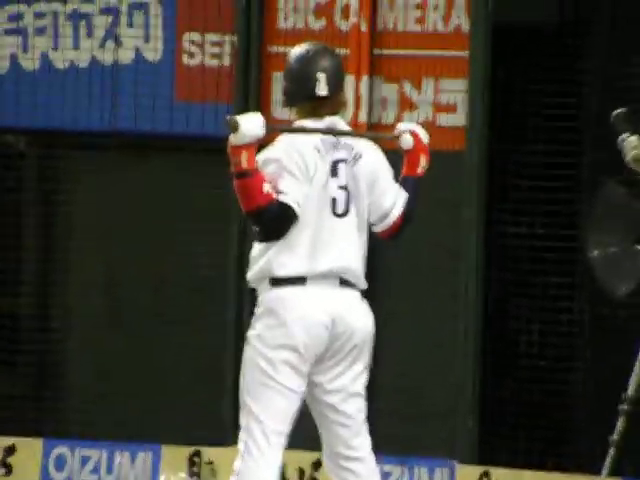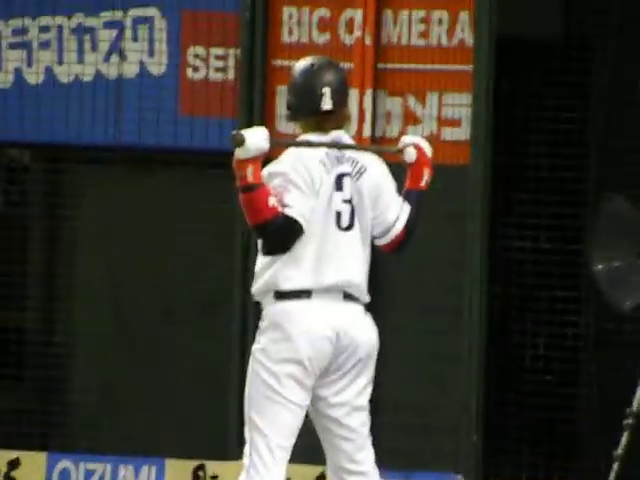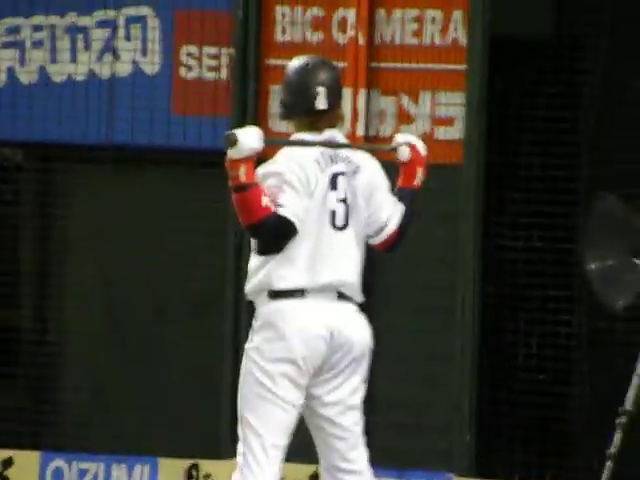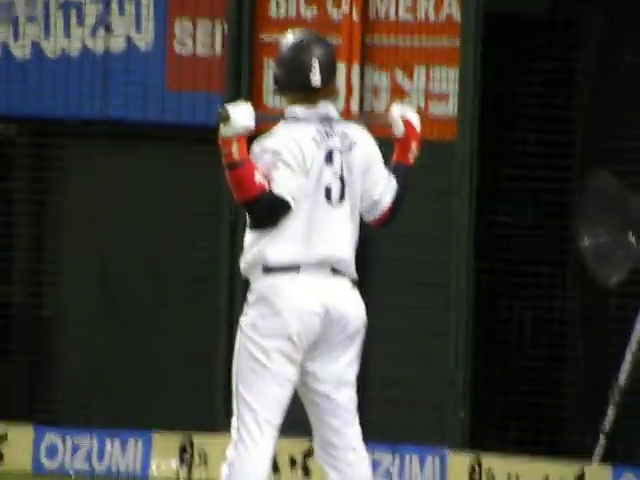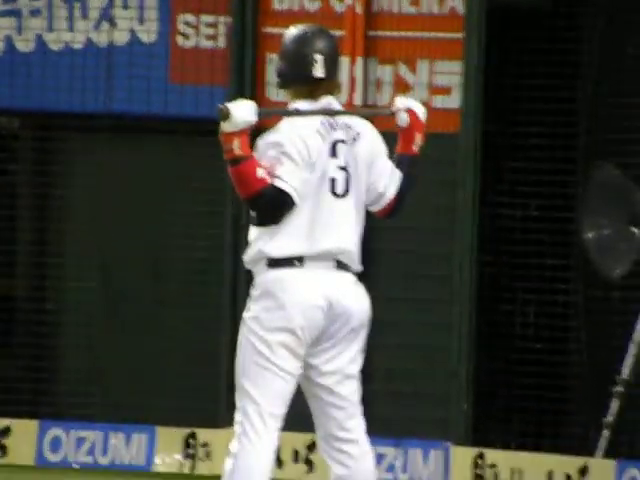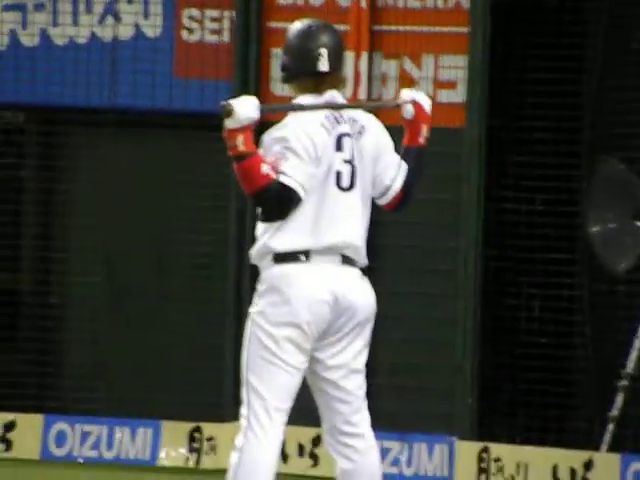
dt=0.1s
person 1, frame 1
left shoulder: (288, 148)
right shoulder: (367, 153)
left elbow: (271, 222)
right elbow: (393, 223)
left wrist: (243, 155)
right wrist: (415, 160)
left hip: (291, 306)
right hip: (348, 309)
left knee: (261, 438)
right knee: (351, 443)
person 1, frame 2
left shoulder: (293, 163)
right shoulder: (371, 166)
left elbow: (276, 235)
right elbow: (396, 237)
left wrist: (248, 169)
right wrist: (419, 173)
left hip: (295, 319)
right hip: (352, 322)
person 1, frame 3
left shoulder: (288, 163)
right shoulder: (365, 165)
left elbow: (270, 236)
right elbow: (390, 236)
left wrist: (241, 169)
right wrist: (412, 171)
left hip: (289, 319)
right hip: (346, 321)
person 1, frame 4
left shoulder: (284, 139)
right shoulder: (358, 140)
left elbow: (263, 212)
right elbow: (384, 210)
left wrist: (234, 147)
right wrist: (407, 145)
left hip: (283, 295)
right hip: (339, 297)
left knee: (254, 427)
right knee: (341, 430)
person 1, frame 5
left shoulder: (289, 133)
right shoulder: (363, 133)
left elbow: (267, 208)
right elbow: (389, 202)
left wrist: (236, 142)
right wrist: (411, 135)
left hip: (288, 289)
right hip: (343, 291)
left knee: (257, 421)
right knee: (345, 423)
person 1, frame 6
left shoulder: (295, 127)
right shoulder: (368, 127)
left elbow: (274, 203)
right elbow: (397, 195)
left wrist: (240, 138)
right wrist: (417, 127)
left hip: (293, 283)
right hip: (350, 285)
left knee: (262, 416)
right knee: (350, 419)
